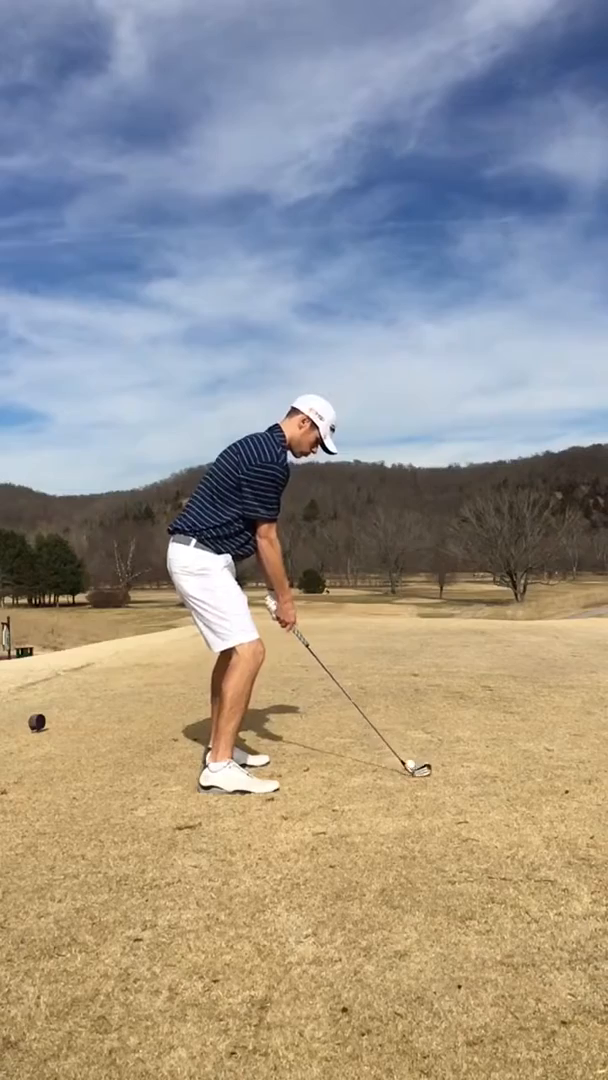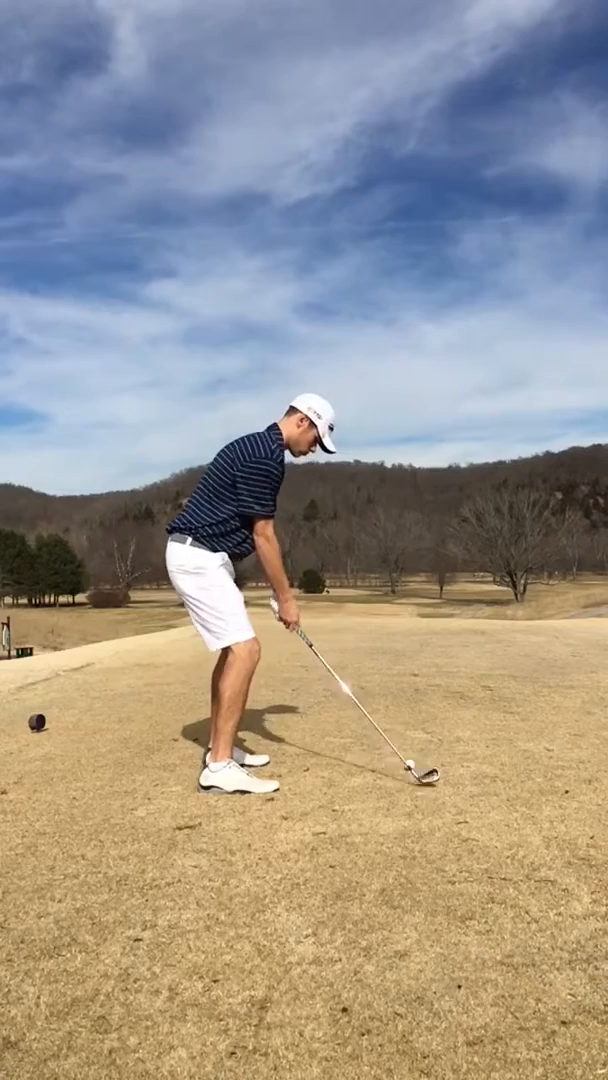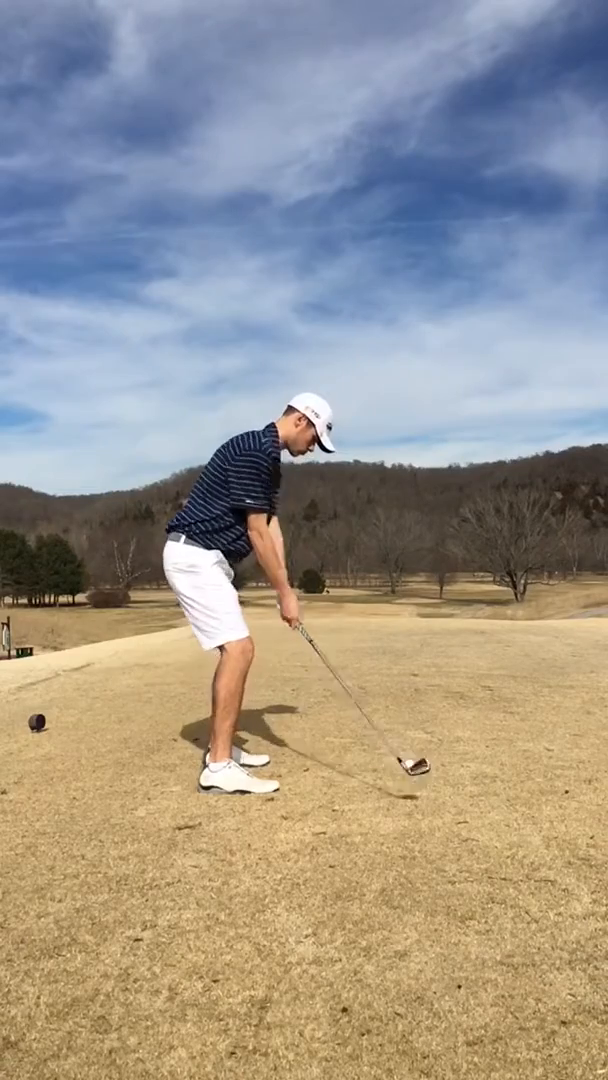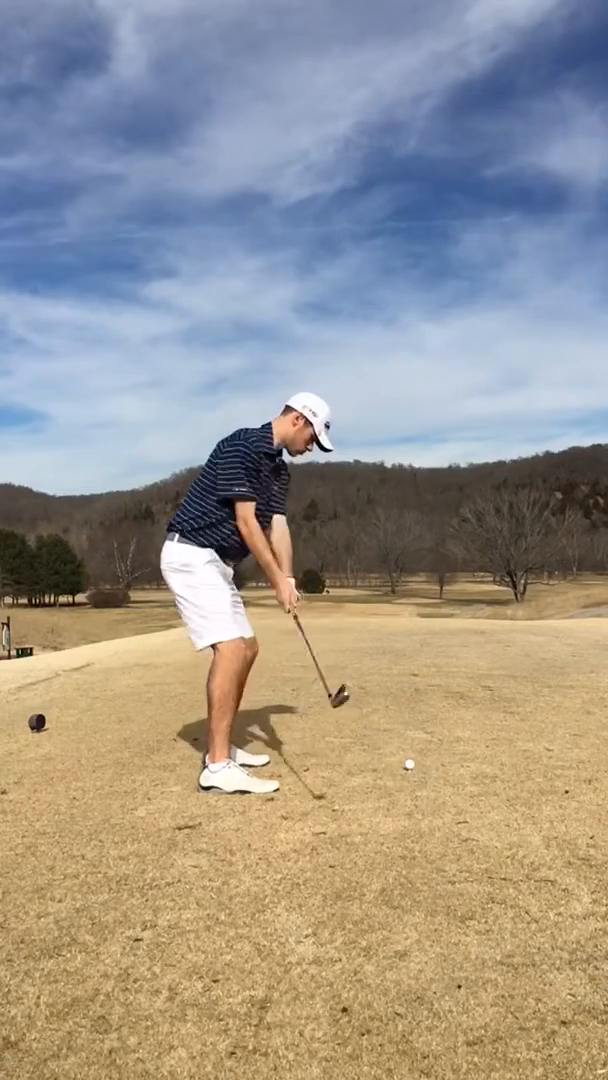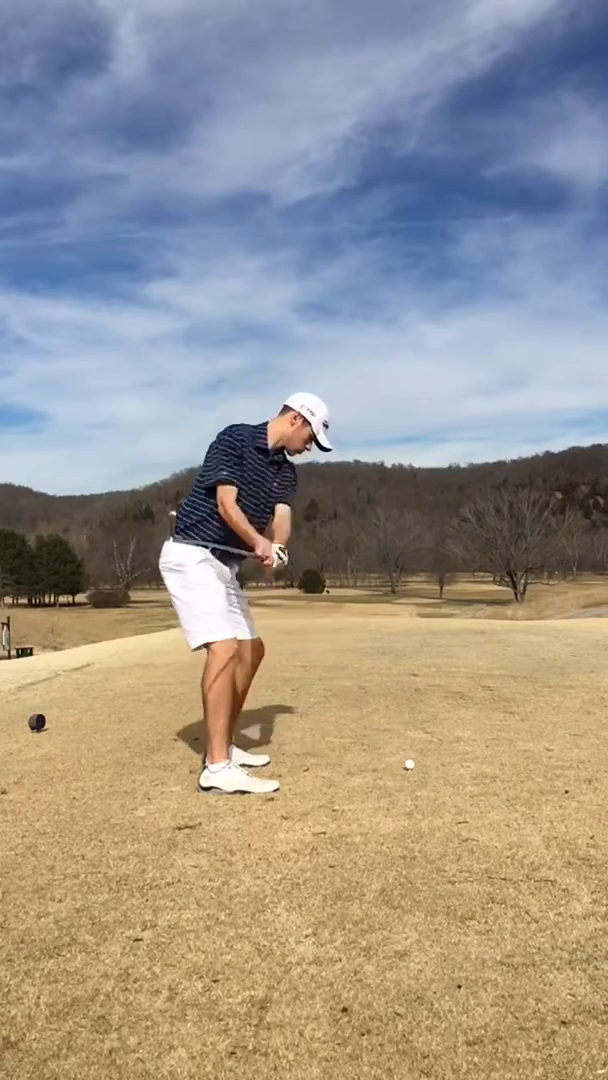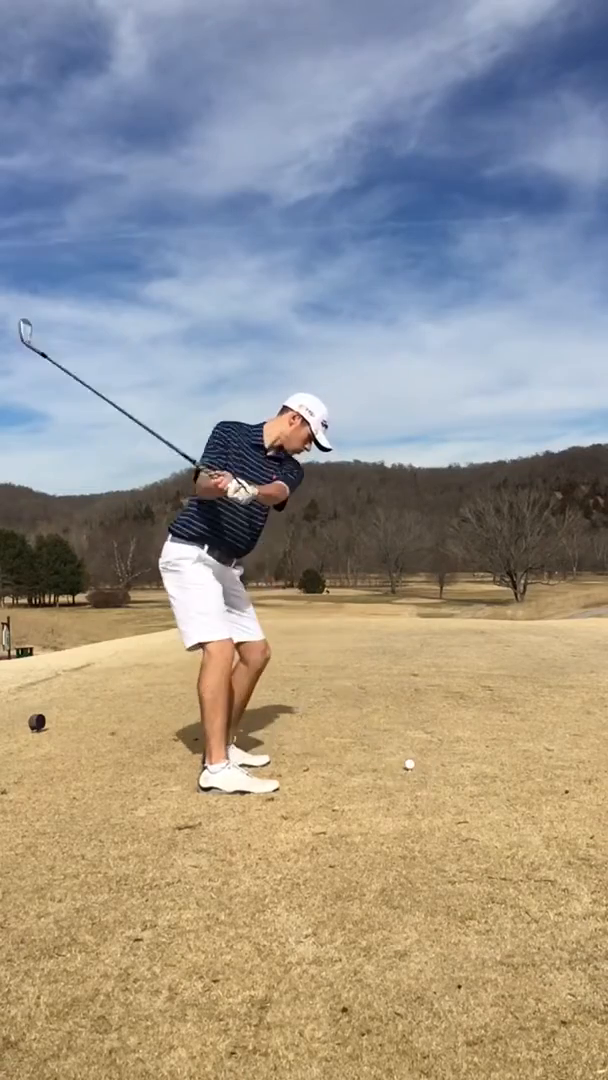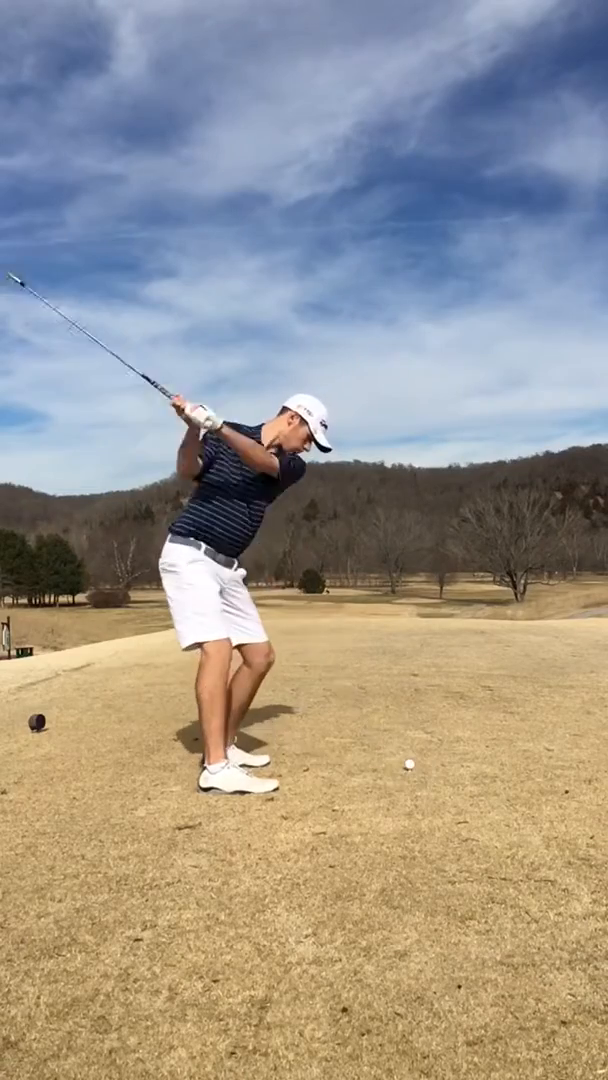
dt=0.1s
person 1, frame 1
left shoulder: (260, 449)
right shoulder: (268, 457)
left elbow: (260, 534)
right elbow: (266, 539)
left wrist: (276, 591)
right wrist: (285, 598)
left hip: (204, 558)
right hip: (201, 559)
left knee: (234, 650)
right knee: (248, 651)
left ankle: (219, 747)
right ankle: (220, 767)
person 1, frame 2
left shoulder: (259, 449)
right shoulder: (264, 454)
left elbow: (258, 533)
right elbow: (263, 536)
left wrist: (279, 591)
right wrist: (286, 597)
left hip: (204, 557)
right hip: (198, 557)
left knee: (233, 649)
right knee: (245, 651)
left ankle: (219, 747)
right ankle: (220, 767)
person 1, frame 3
left shoulder: (270, 461)
right shoulder: (251, 448)
left elbow: (271, 530)
right elbow: (256, 531)
left wrist: (286, 590)
right wrist: (284, 594)
left hip: (211, 560)
right hip: (194, 556)
left knee: (238, 649)
right knee: (236, 649)
left ankle: (221, 747)
right ankle: (219, 767)
person 1, frame 4
left shoulder: (278, 469)
right shoulder: (244, 444)
left elbow: (279, 528)
right elbow: (245, 521)
left wrist: (287, 578)
right wrist: (278, 580)
left hip: (213, 561)
right hip: (191, 556)
left knee: (246, 649)
right knee: (231, 649)
left ankle: (221, 747)
right ankle: (219, 767)
person 1, frame 5
left shoulder: (286, 472)
right shoulder: (235, 437)
left elbow: (282, 518)
right elbow: (226, 505)
left wrist: (274, 547)
right wrist: (258, 542)
left hip: (222, 563)
right hip: (190, 555)
left knee: (251, 650)
right knee: (223, 650)
left ankle: (223, 746)
right ankle: (217, 767)
person 1, frame 6
left shoulder: (290, 469)
right shoulder: (229, 433)
left elbow: (277, 494)
right elbow: (201, 485)
left wrist: (248, 490)
right wrist: (219, 485)
left hip: (225, 565)
right hip: (190, 556)
left knee: (256, 653)
right knee: (219, 650)
left ankle: (224, 746)
right ankle: (216, 767)
person 1, frame 7
left shoulder: (291, 465)
right shoulder: (218, 442)
left elbow: (258, 458)
right elbow: (187, 470)
left wrist: (217, 426)
right wrist: (193, 429)
left hip: (227, 569)
right hip: (189, 559)
left knee: (260, 655)
right knee: (217, 652)
left ankle: (224, 748)
right ankle: (215, 771)
